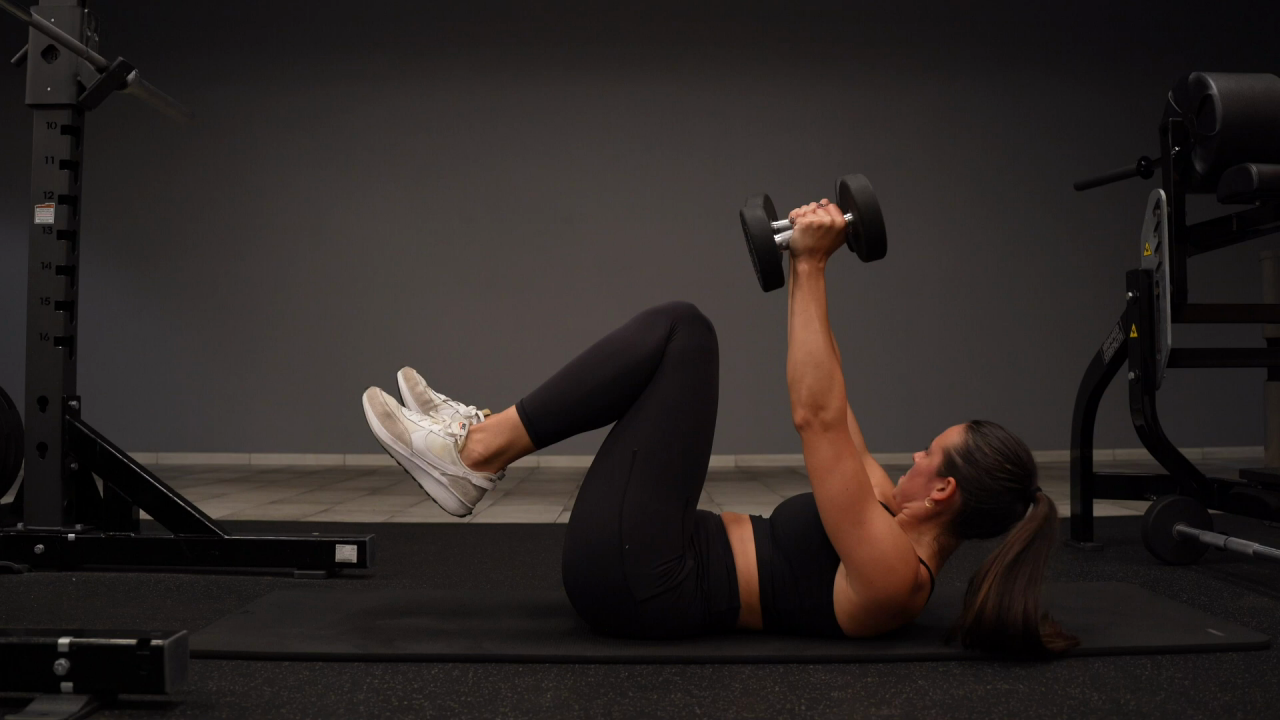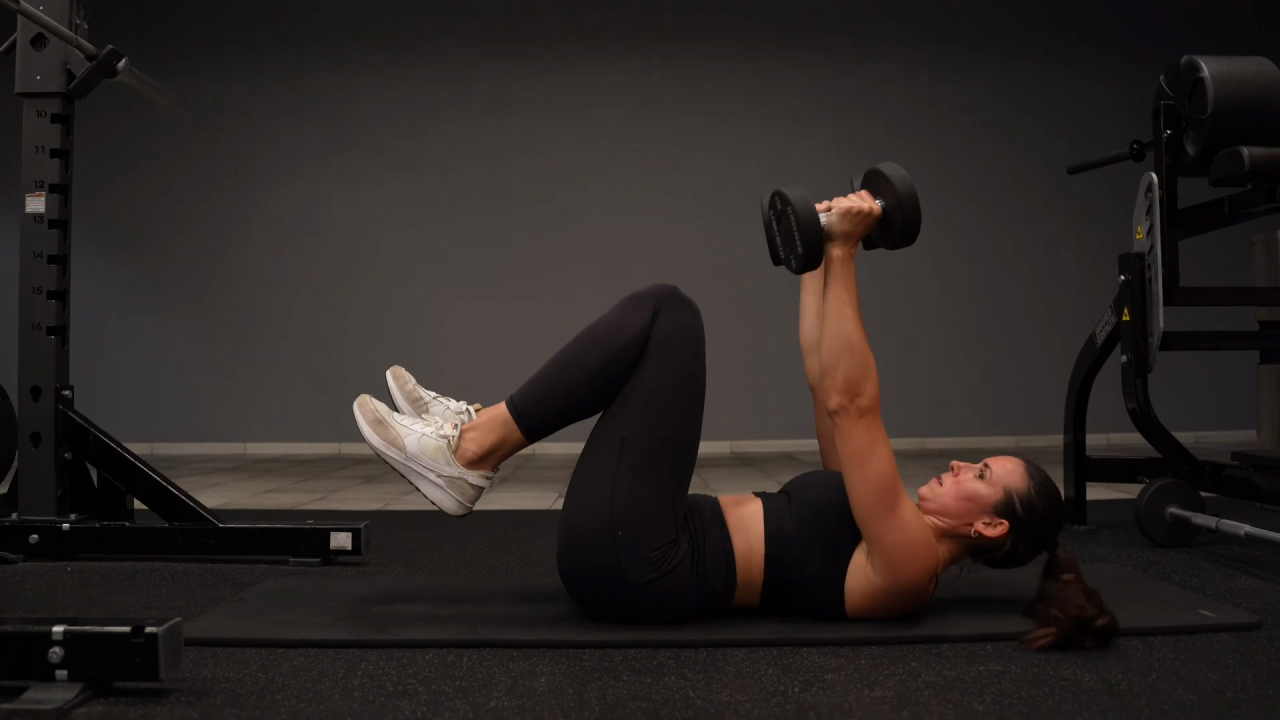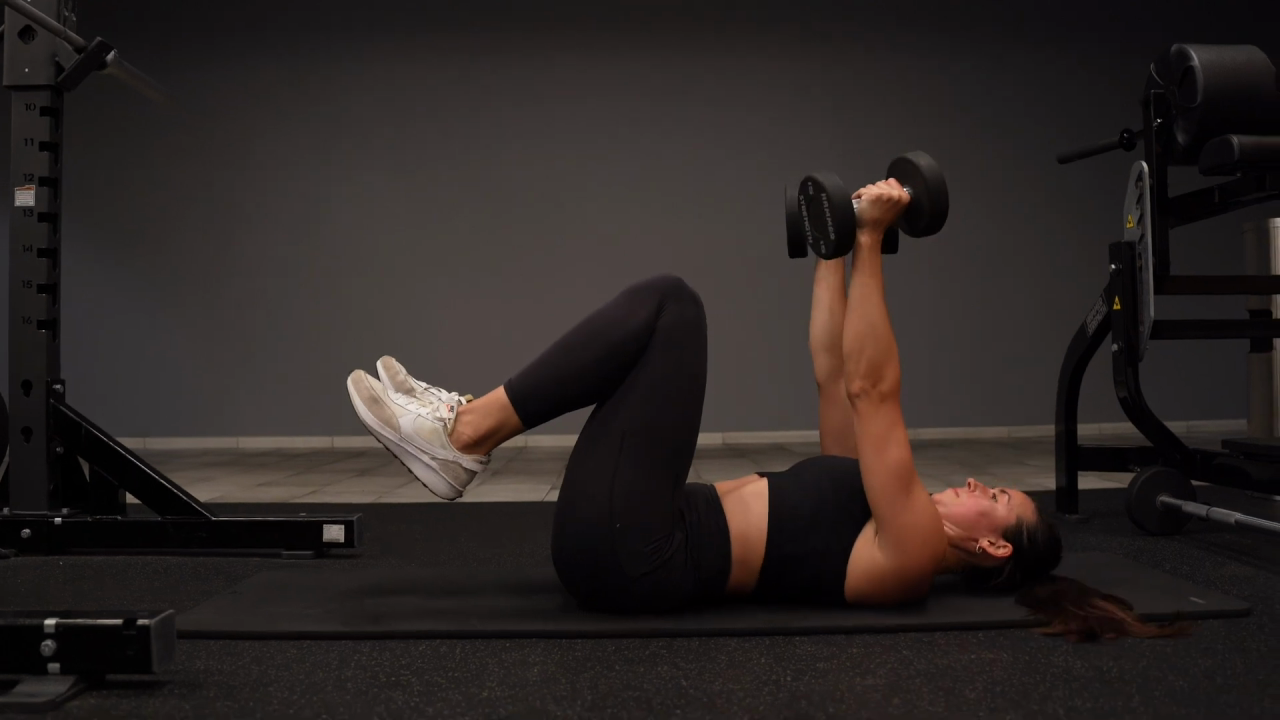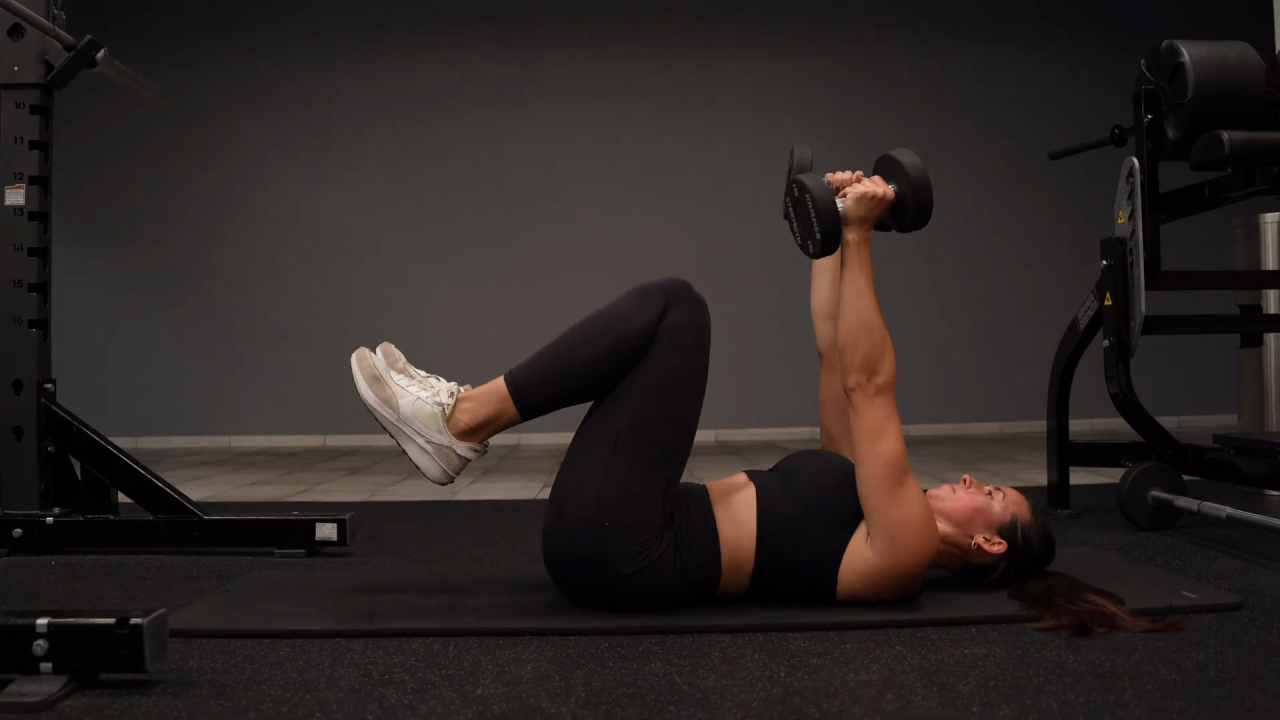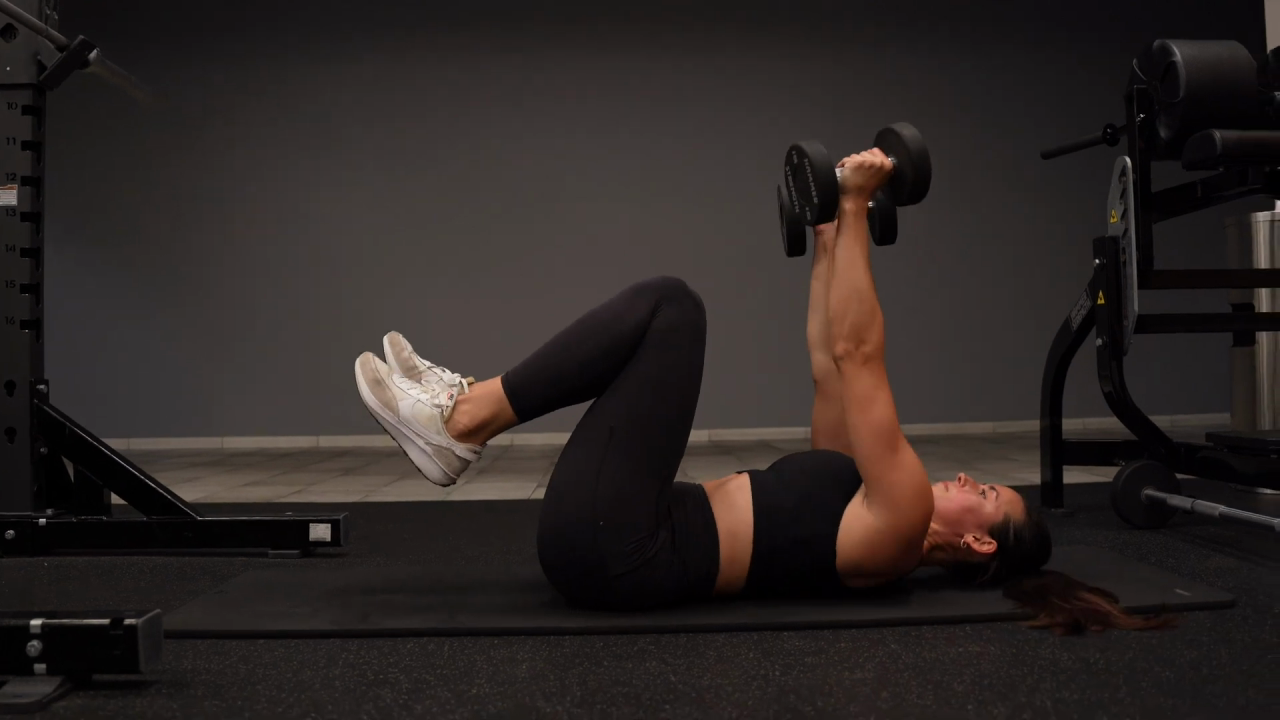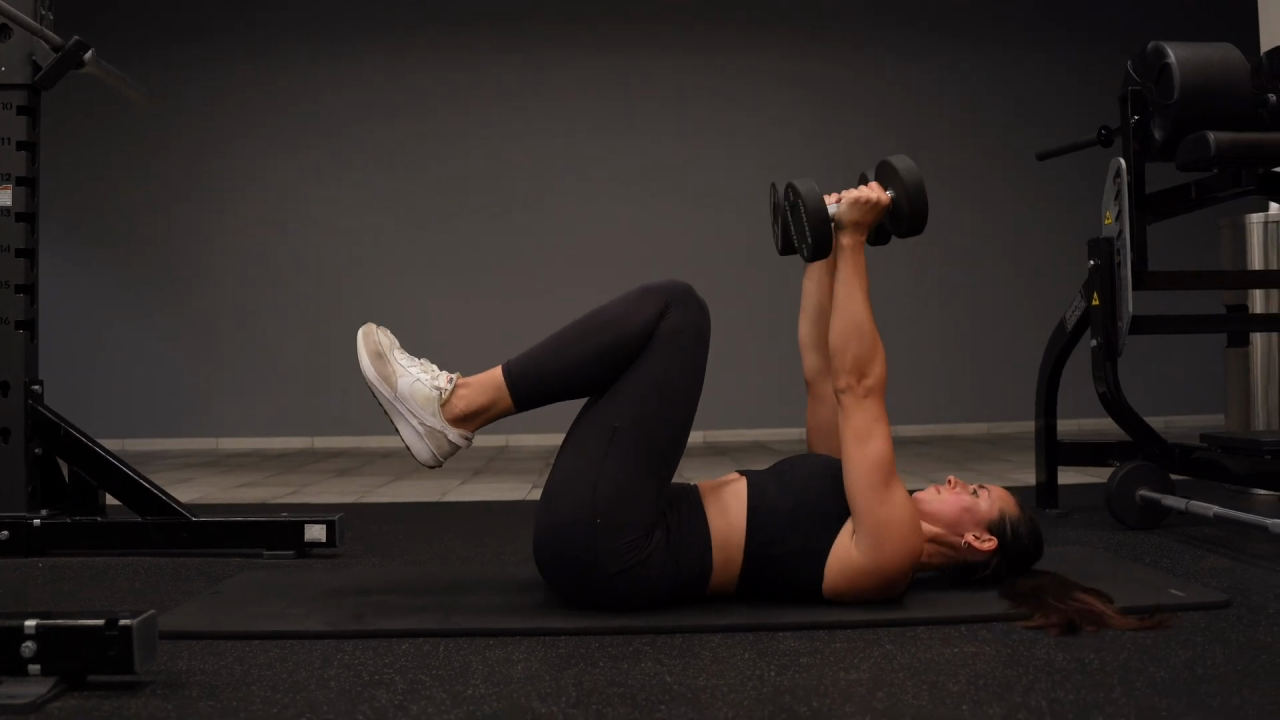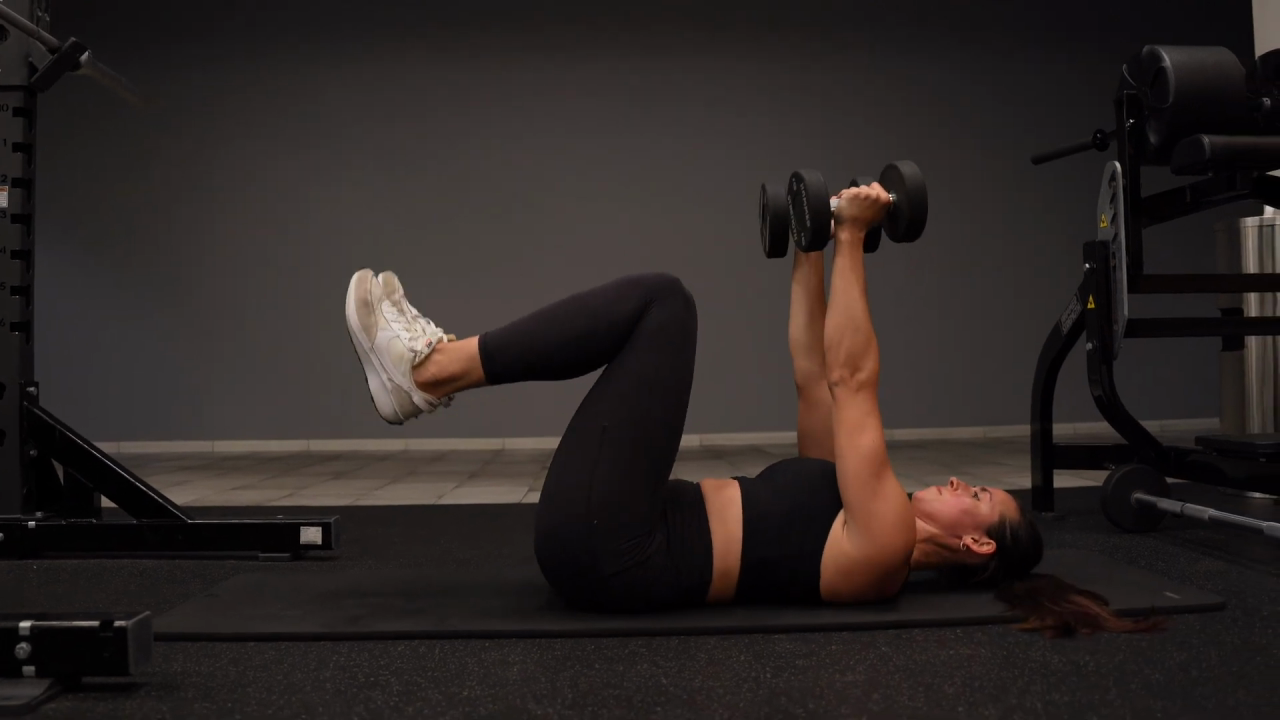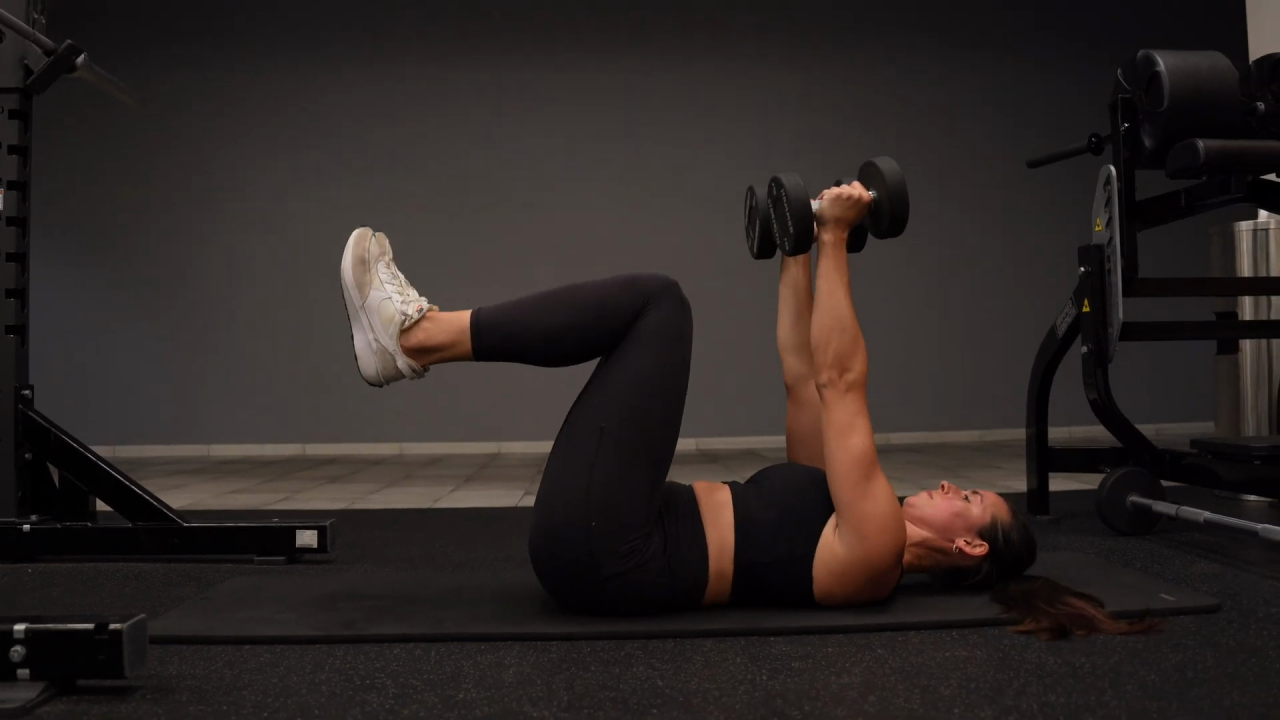
dt=0.3s
person 1, frame 1
left shoulder: (893, 577)
right shoulder: (894, 524)
left elbow: (818, 418)
right elbow: (829, 410)
left wrist: (811, 268)
right wrist: (798, 268)
left hip: (633, 580)
right hip: (640, 570)
left knee: (682, 331)
right knee: (675, 345)
left ankle: (477, 454)
right ankle: (481, 437)
person 1, frame 2
left shoulder: (908, 566)
right shoulder: (896, 526)
left elbow: (851, 405)
right elbow: (828, 384)
left wrist: (844, 254)
right wrist: (815, 257)
left hip: (630, 564)
right hip: (639, 556)
left knee: (664, 315)
right knee: (661, 325)
left ankle: (473, 454)
right ankle: (473, 434)
person 1, frame 3
left shoulder: (915, 553)
right shoulder: (877, 517)
left elbow: (875, 390)
right elbow: (833, 373)
left wrist: (870, 242)
right wrist: (832, 248)
left hip: (628, 555)
right hip: (625, 544)
left knee: (668, 305)
right knee: (659, 323)
left ankle: (466, 437)
right ankle: (465, 425)
person 1, frame 4
left shoulder: (905, 548)
right shoulder: (868, 504)
left elbow: (869, 384)
right elbow: (835, 355)
left wrist: (857, 234)
right wrist: (830, 233)
left hip: (617, 552)
right hip: (614, 540)
left knee: (673, 307)
right knee: (665, 318)
left ankle: (463, 422)
right ankle: (464, 413)
person 1, frame 5
left shoulder: (899, 527)
right shoulder: (866, 500)
left elbow: (861, 358)
right elbow: (828, 370)
left wrist: (855, 209)
right wrist: (828, 240)
left hip: (610, 551)
right hip: (610, 542)
left knee: (669, 305)
right knee: (661, 320)
left ankle: (462, 426)
right ankle: (466, 407)
person 1, frame 6
left shoulder: (890, 548)
right shoulder: (862, 519)
left elbow: (860, 389)
right elbow: (823, 380)
left wrist: (854, 240)
right wrist: (821, 252)
left hip: (604, 548)
right hip: (603, 541)
left knee: (674, 308)
right knee: (664, 320)
left ankle: (458, 410)
right ankle: (458, 402)
person 1, frame 7
left shoulder: (884, 546)
right shoulder: (853, 514)
left elbow: (855, 380)
right elbow: (813, 377)
left wrist: (850, 240)
right wrist: (808, 250)
left hip: (605, 553)
right hip: (605, 542)
left knee: (661, 300)
right knee: (653, 314)
left ankle: (429, 372)
right ankle: (431, 363)
person 1, frame 8
left shoulder: (874, 550)
right shoulder: (846, 521)
left elbow: (840, 385)
right elbow: (803, 380)
left wrist: (835, 240)
right wrist: (795, 252)
left hip: (601, 553)
right hip: (601, 542)
left knee: (657, 303)
right knee: (648, 315)
left ankle: (417, 337)
right ankle: (422, 337)
